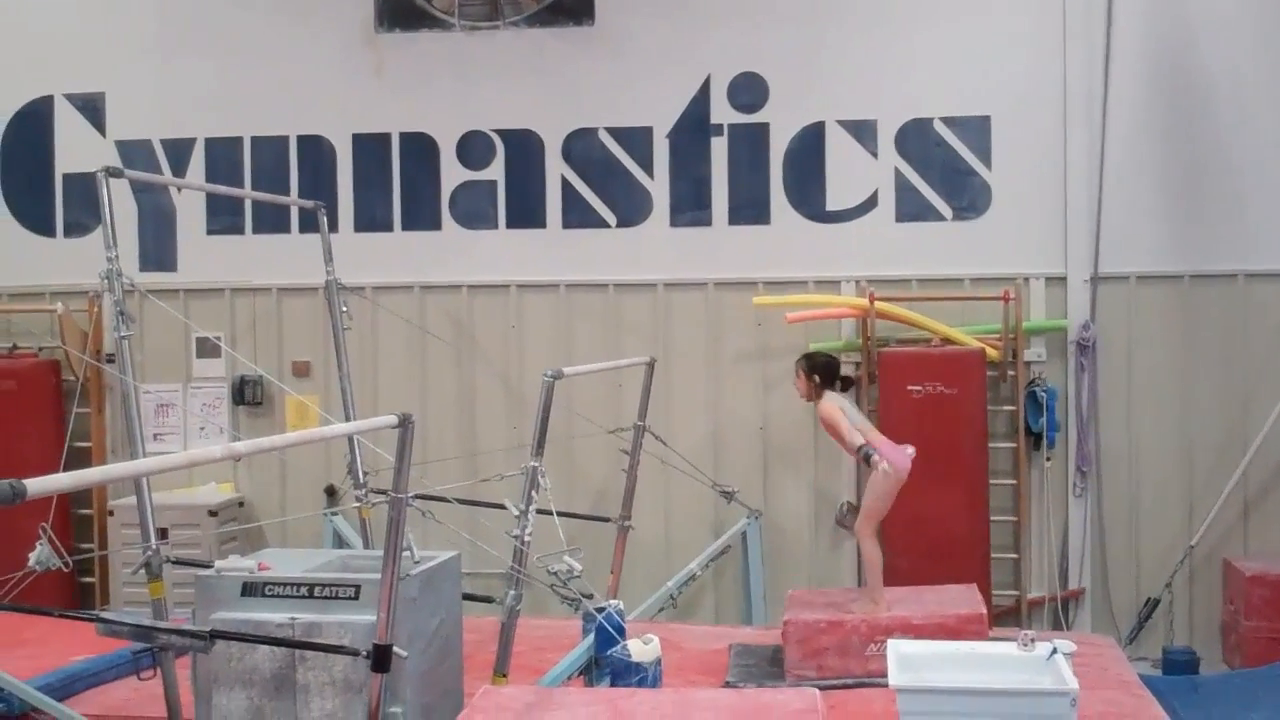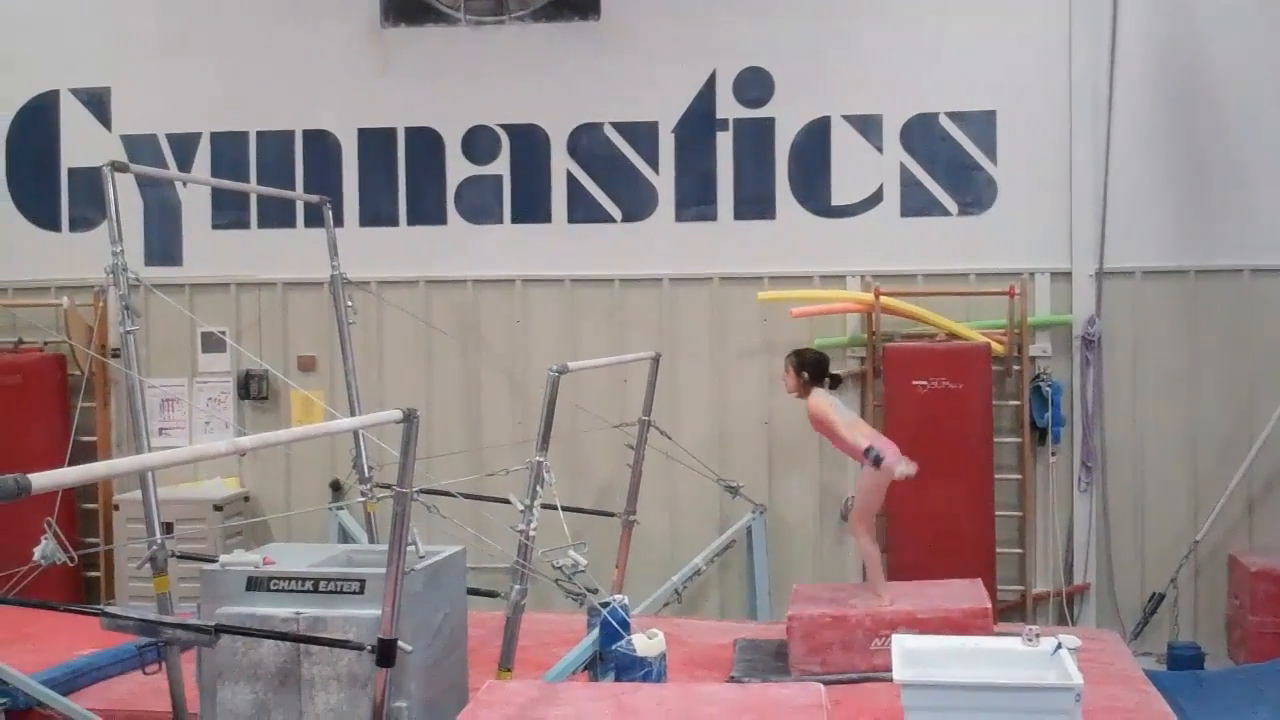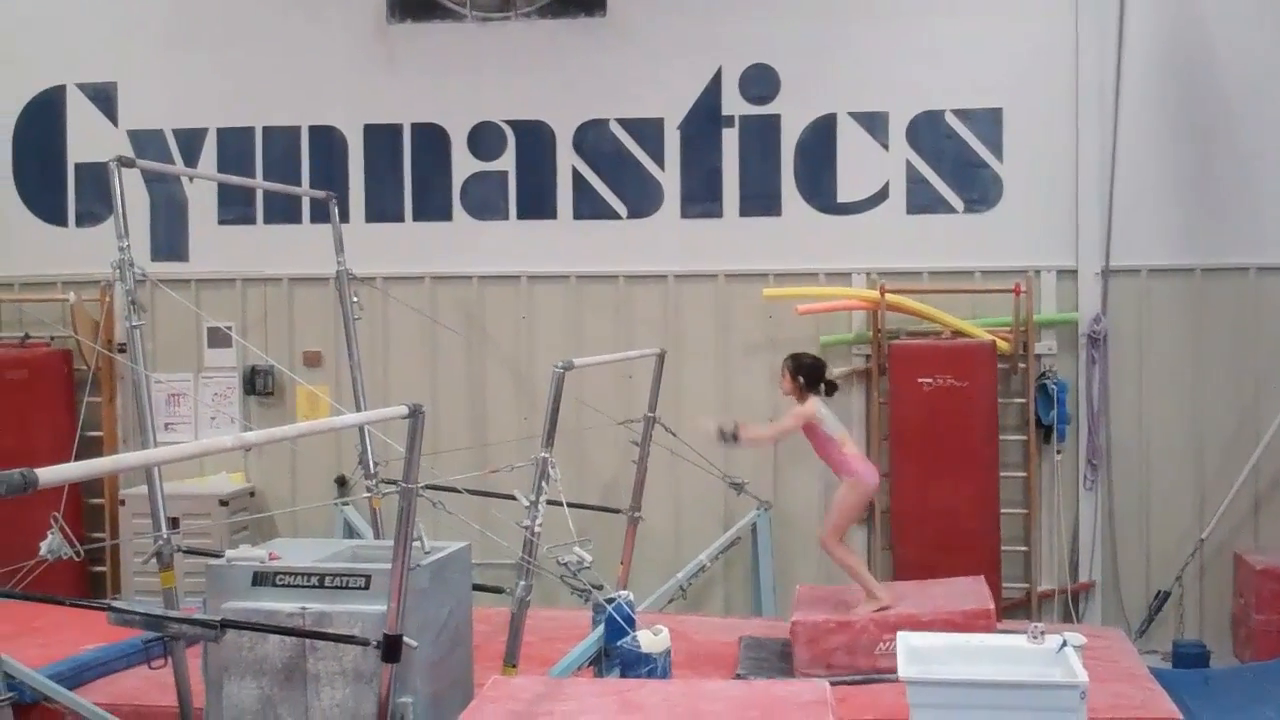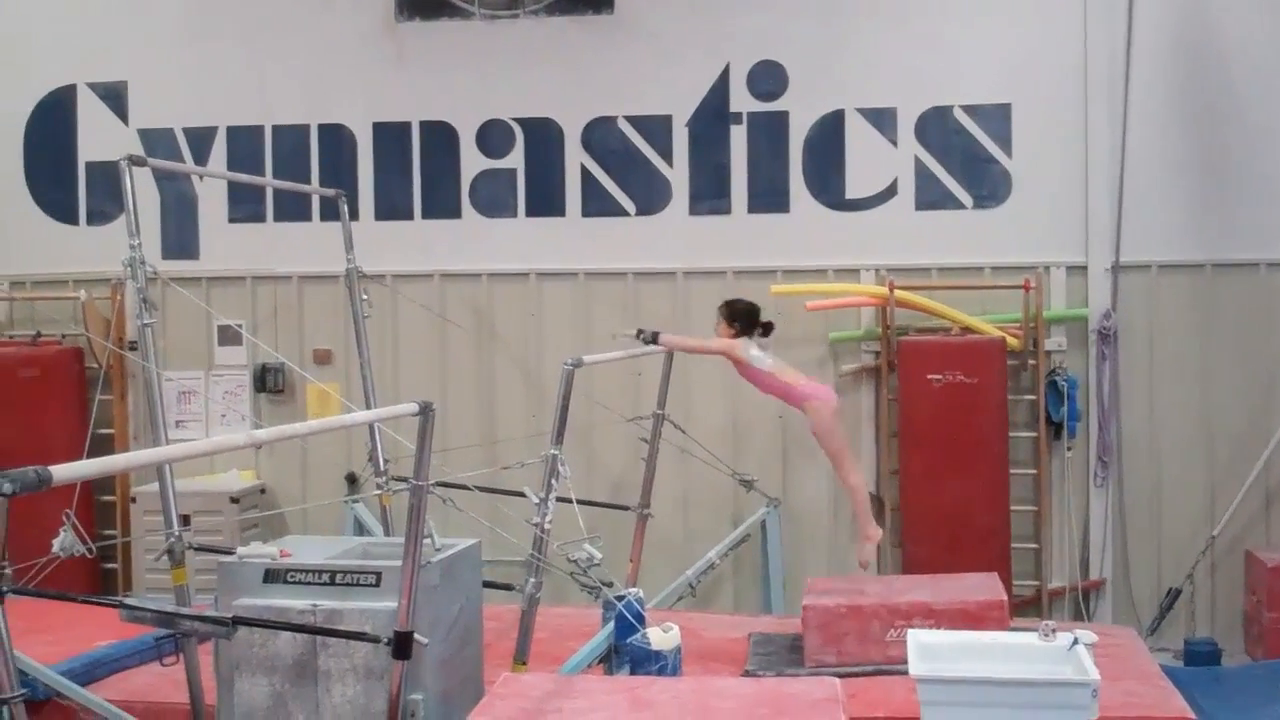
dt=0.3s
person 1, frame 1
left shoulder: (825, 406)
right shoulder: (833, 399)
left elbow: (849, 433)
left wrist: (872, 457)
left hip: (889, 463)
right hip: (892, 458)
left knee: (864, 530)
right knee: (865, 529)
left ankle: (876, 601)
right ankle: (873, 595)
person 1, frame 2
left shoulder: (815, 403)
right shoulder: (823, 397)
left elbow: (847, 435)
left wrist: (878, 460)
left hip: (881, 460)
right hip: (883, 456)
left knee: (859, 525)
right knee: (862, 525)
left ankle: (880, 594)
right ankle: (879, 590)
person 1, frame 3
left shoulder: (807, 409)
right shoulder: (811, 404)
left elbow: (772, 433)
right elbow: (775, 431)
left wrist: (731, 433)
right wrist: (738, 430)
left hip: (857, 476)
right hip: (860, 474)
left knee: (829, 539)
right knee: (832, 539)
left ankle: (878, 595)
right ankle: (875, 593)
person 1, frame 4
left shoulder: (735, 346)
right shoulder: (746, 345)
left elbow: (690, 345)
right elbow: (693, 345)
left wrist: (651, 336)
right wrist: (661, 337)
left hip: (816, 399)
right hip: (818, 395)
left knee: (844, 468)
right knee: (845, 465)
left ankle: (868, 533)
right ankle: (869, 529)
